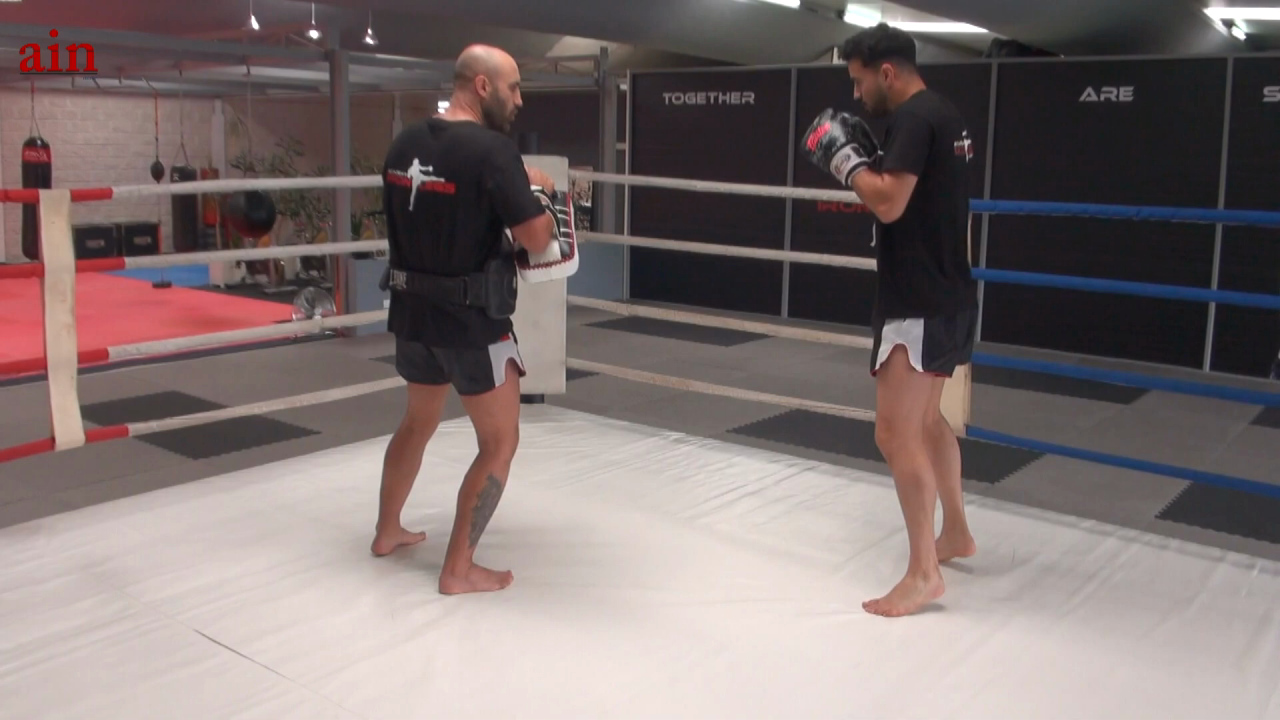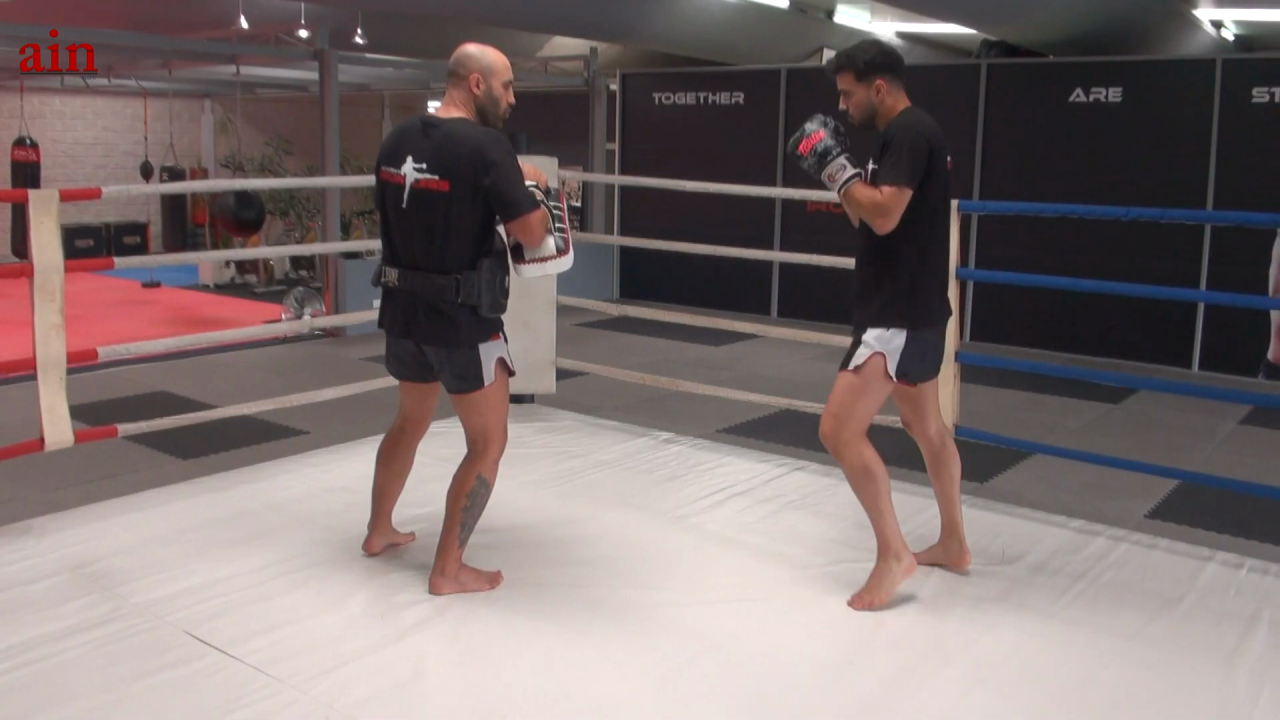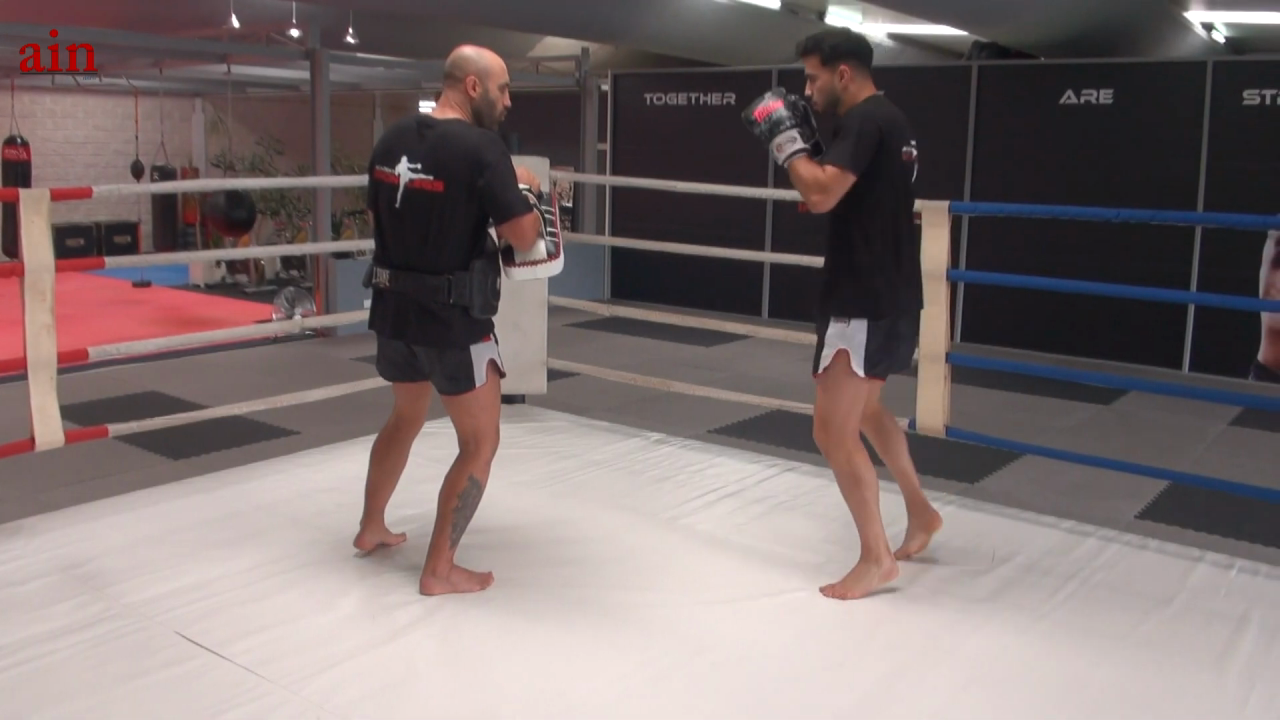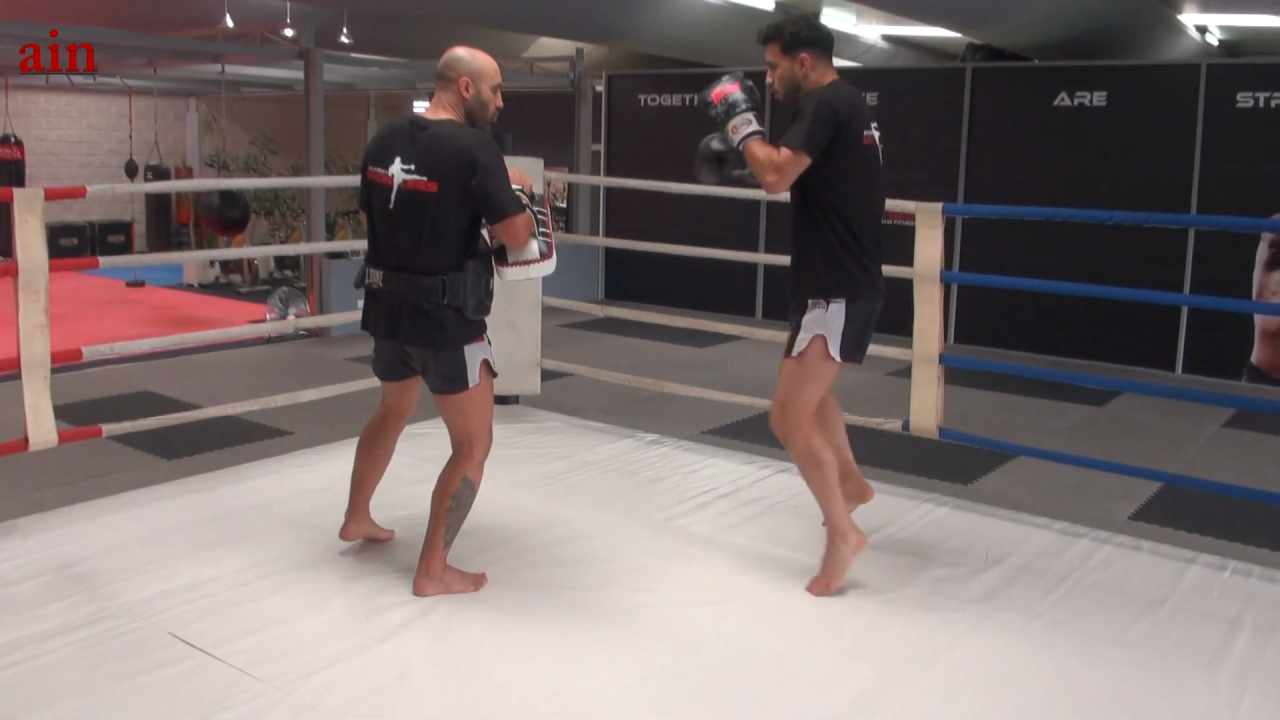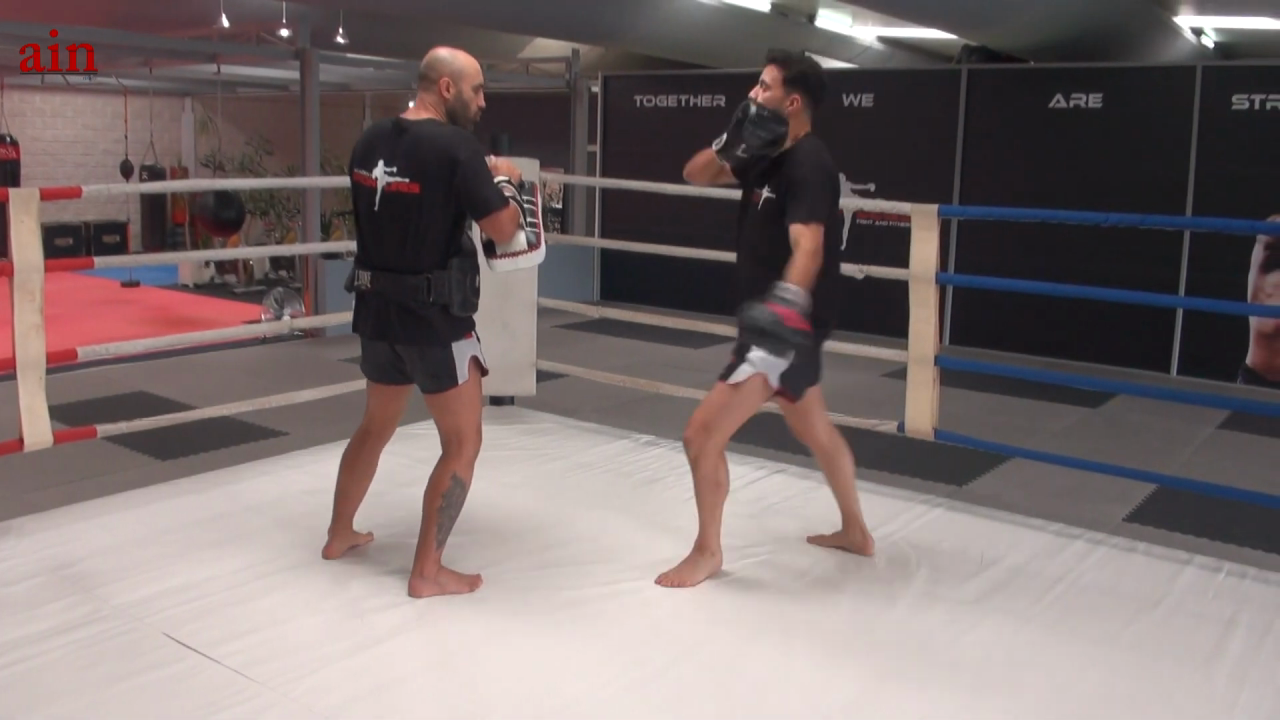
dt=0.2s
person 1, frame 1
left shoulder: (914, 118)
right shoulder: (943, 116)
left elbow: (888, 205)
left wrist: (842, 157)
right wrist: (863, 150)
left hip: (918, 303)
right hip: (945, 296)
left knee: (896, 435)
right knee: (925, 418)
left ankle: (923, 573)
right ankle: (956, 532)
person 1, frame 2
left shoulder: (908, 133)
right shoulder: (911, 133)
left elbow: (883, 215)
right elbow: (874, 212)
left wrist: (832, 165)
right wrist: (837, 165)
left hip: (899, 314)
right hip: (914, 309)
left knee: (839, 430)
right knee: (927, 428)
left ankle: (892, 554)
right ankle: (952, 542)
person 1, frame 3
left shoulder: (865, 121)
right shoulder: (887, 121)
left elbow: (820, 195)
left wrist: (783, 138)
right wrist: (803, 141)
left hip: (864, 304)
right hip: (890, 298)
left knee: (834, 434)
right knee: (866, 412)
left ankle: (876, 558)
right ankle: (918, 510)
person 1, frame 4
left shoulder: (823, 107)
right shoulder: (847, 105)
left elbow: (776, 173)
left wrist: (739, 119)
right wrist: (749, 122)
left hip: (836, 289)
right hip: (843, 283)
left knee: (789, 416)
right knee: (812, 395)
left ankle: (841, 535)
right ankle: (848, 490)
person 1, frame 5
left shoulder: (808, 167)
right shoulder: (763, 149)
left elbow: (807, 246)
right elbow: (696, 173)
left wrist: (784, 303)
right wrist: (735, 139)
left hip: (789, 325)
right hip: (784, 322)
left knee: (703, 433)
right knee: (812, 426)
left ankle: (706, 549)
right ankle: (855, 529)
person 2, frame 1
left shoulder: (406, 142)
right shoulder: (491, 148)
right elbow: (536, 238)
right wrist: (537, 188)
left hip: (412, 310)
right hip: (471, 320)
left knee: (418, 421)
right knee: (499, 443)
left ankle: (388, 530)
right ankle: (458, 569)
person 2, frame 2
left shoulder: (398, 139)
right shoulder: (486, 145)
right elbow: (531, 233)
right wrist: (529, 183)
left hip: (403, 307)
right hip: (462, 317)
left knee: (410, 420)
right knee: (488, 443)
left ankle: (379, 529)
right ankle: (449, 569)
person 2, frame 3
left shoulder: (392, 139)
right shoulder: (480, 147)
right elbow: (524, 236)
right wrist: (524, 188)
left hip: (394, 307)
right hip: (452, 317)
left knee: (405, 418)
right knee: (480, 444)
left ankle: (372, 526)
right ankle: (439, 569)
person 2, frame 4
left shoulder: (385, 140)
right shoulder: (473, 147)
right elbow: (517, 236)
right wrist: (516, 187)
left hip: (387, 307)
right hip: (446, 317)
left knee: (392, 411)
right knee: (473, 444)
left ankle: (356, 517)
right ankle: (433, 570)
person 2, frame 5
left shoulder: (371, 141)
right shoulder: (455, 146)
right elbow: (503, 229)
right wrist: (502, 178)
left hip: (378, 309)
right hip: (434, 317)
left knee: (376, 427)
right knee: (462, 443)
left ankle: (339, 533)
right ankle: (427, 570)
